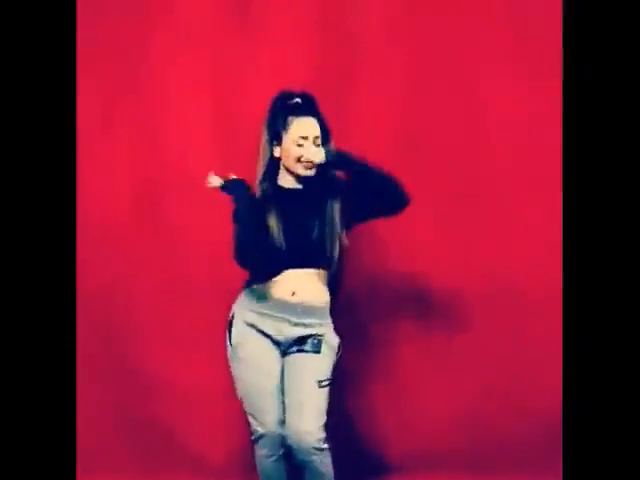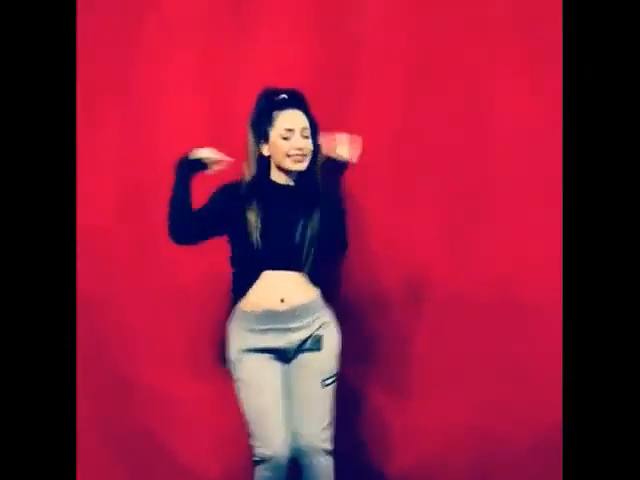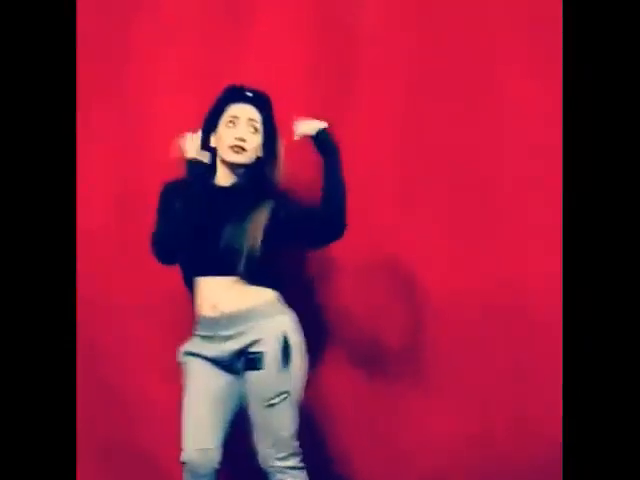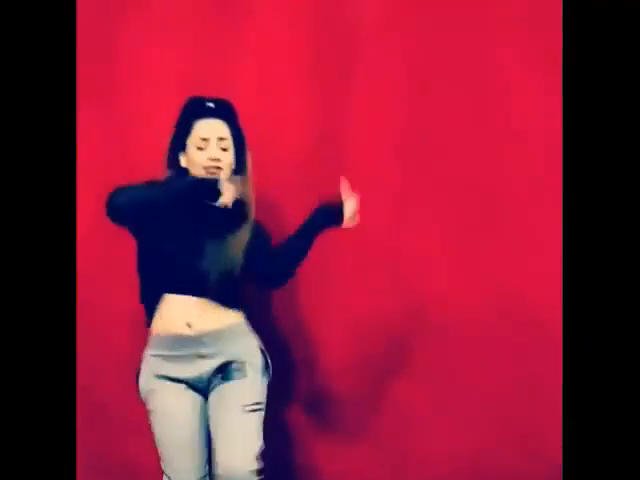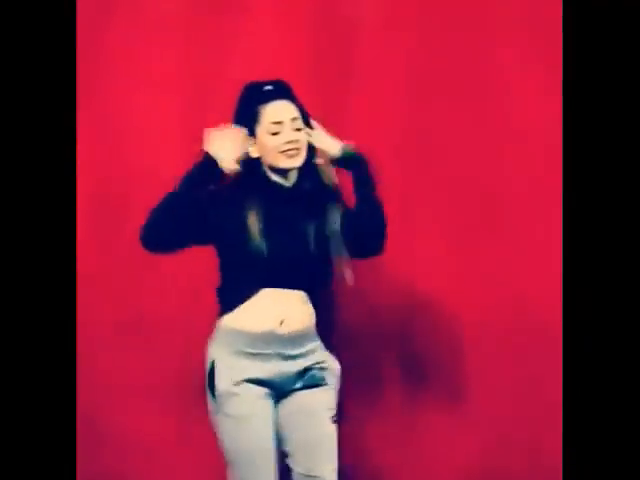
dt=0.7s
person 1, frame 1
left shoulder: (334, 196)
right shoulder: (254, 203)
left elbow: (395, 199)
right elbow: (252, 259)
left wrist: (341, 162)
right wrist: (241, 195)
left hip: (312, 327)
right hip: (255, 320)
left knee: (306, 435)
right knee: (266, 433)
person 1, frame 2
left shoulder: (317, 197)
right shoulder: (238, 197)
left elbow: (332, 253)
right elbow: (183, 232)
left wrist: (334, 172)
right wrist: (187, 169)
left hip: (312, 328)
right hip: (252, 333)
left knee: (314, 444)
right knee: (274, 448)
person 1, frame 3
left shoulder: (270, 203)
right shoulder: (185, 194)
left elbow: (329, 228)
right elbow: (165, 250)
left wrist: (328, 151)
right wrist: (191, 175)
left hip: (263, 332)
right hip: (205, 340)
person 1, frame 4
left shoulder: (241, 221)
right shoulder: (159, 203)
left elbow: (272, 273)
right elbow: (119, 204)
left wrist: (322, 221)
right wrist: (201, 189)
left hip: (231, 353)
right hip: (169, 361)
person 1, frame 5
left shoulder: (320, 199)
right shoulder: (230, 200)
left elbow: (368, 243)
right elbow: (156, 236)
left wrist: (357, 166)
right wrist: (206, 169)
left hip: (307, 356)
right hip: (241, 356)
